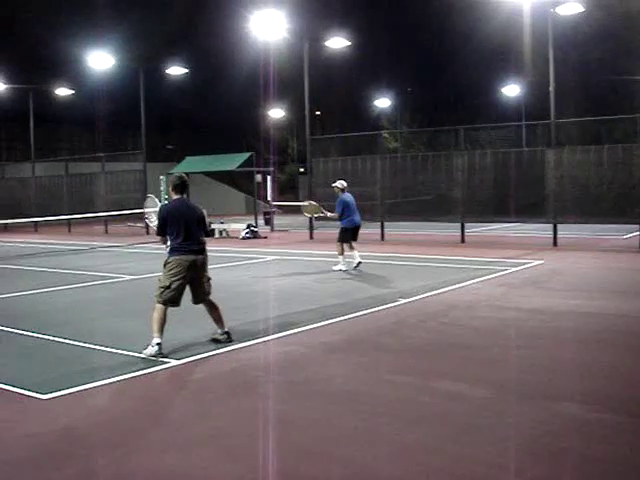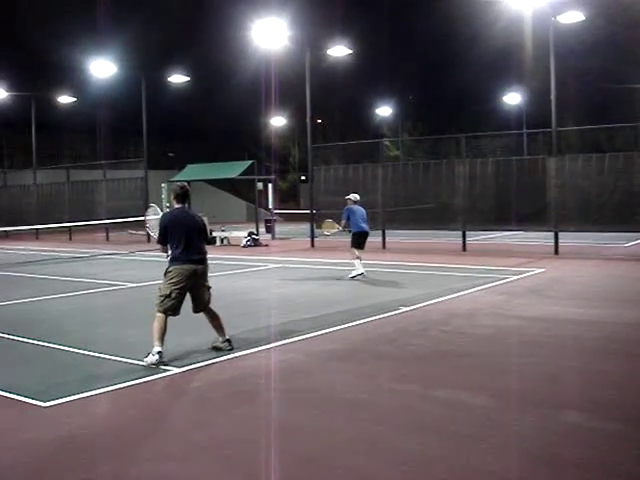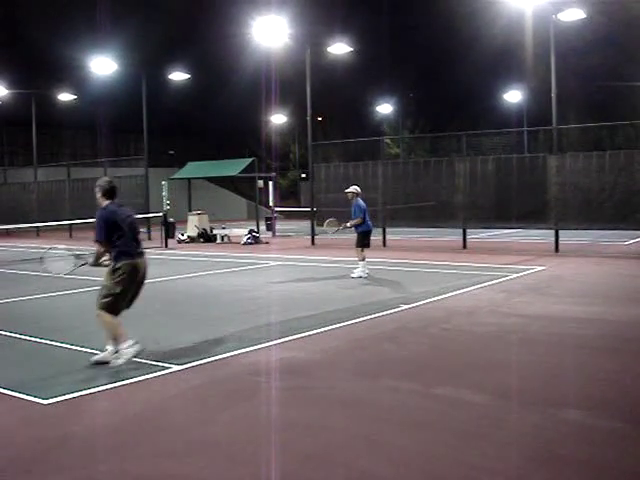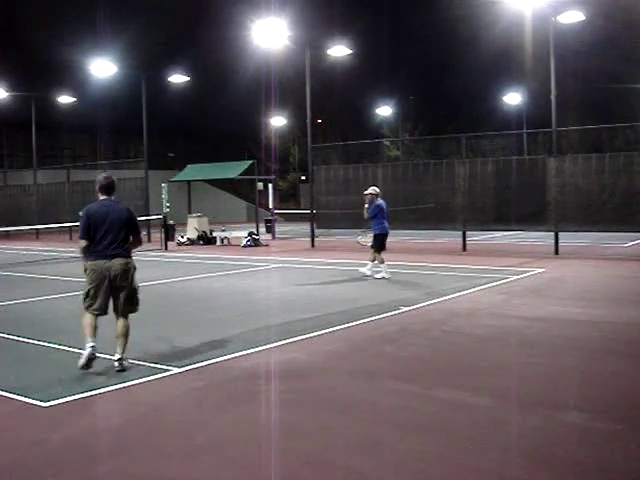
dt=1s
person 1, frame 1
left shoulder: (165, 209)
right shoulder: (197, 210)
left elbow: (163, 239)
right elbow: (204, 234)
left hip: (179, 258)
right hip: (199, 256)
left knee: (161, 301)
right knee: (205, 298)
left ankle: (156, 343)
right ankle: (223, 332)
person 1, frame 2
left shoulder: (166, 218)
right shoulder: (198, 219)
left elbow: (164, 248)
left hip: (179, 267)
right hip: (200, 266)
left knee: (162, 311)
right knee: (205, 307)
left ankle: (157, 351)
right ankle: (224, 340)
person 1, frame 3
left shoulder: (104, 214)
right shoulder: (126, 211)
left elbow: (102, 247)
left wrist: (95, 260)
right wrist: (112, 258)
left hip: (125, 265)
right hip: (139, 262)
left knee: (104, 309)
right knee: (113, 309)
left ankle: (126, 345)
right ankle: (113, 350)
person 1, frame 4
left shoulder: (89, 211)
right shoulder: (126, 211)
left elbow: (84, 244)
right elbow: (138, 242)
left wrist: (86, 257)
left hip: (97, 264)
right hip: (122, 263)
left knee: (91, 311)
right knee: (122, 314)
left ankle: (90, 346)
right ankle: (119, 357)
